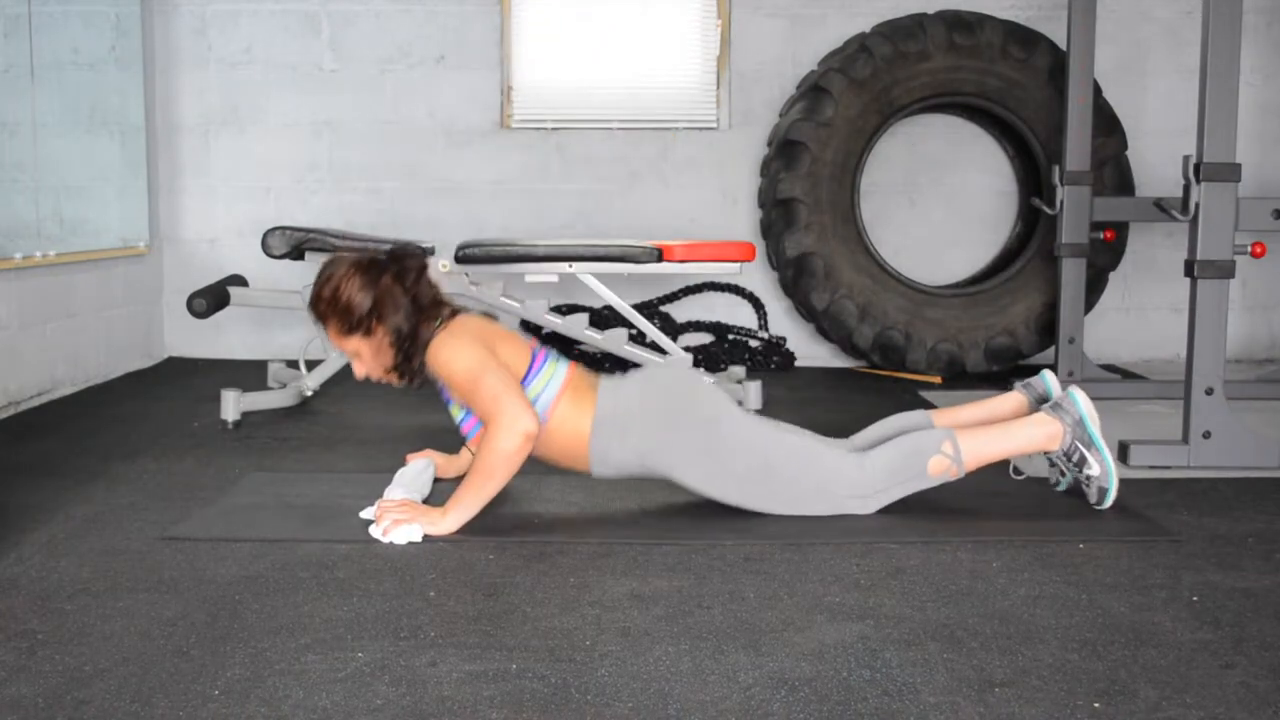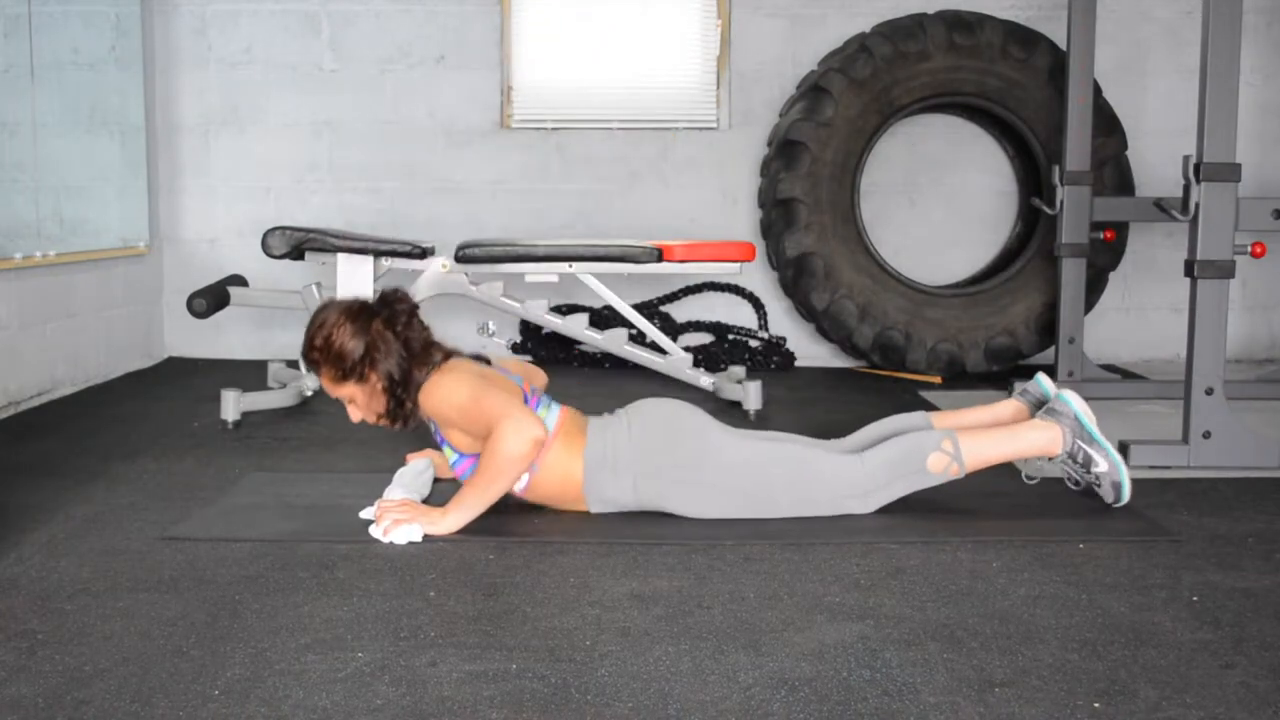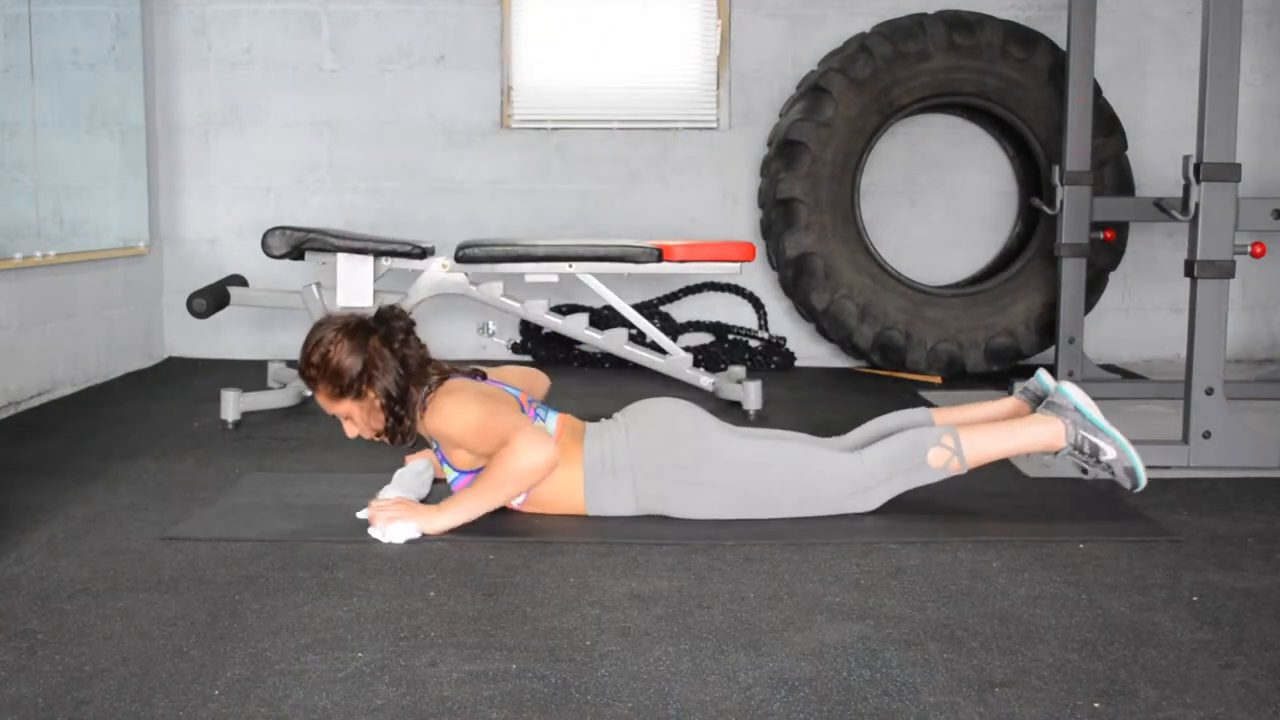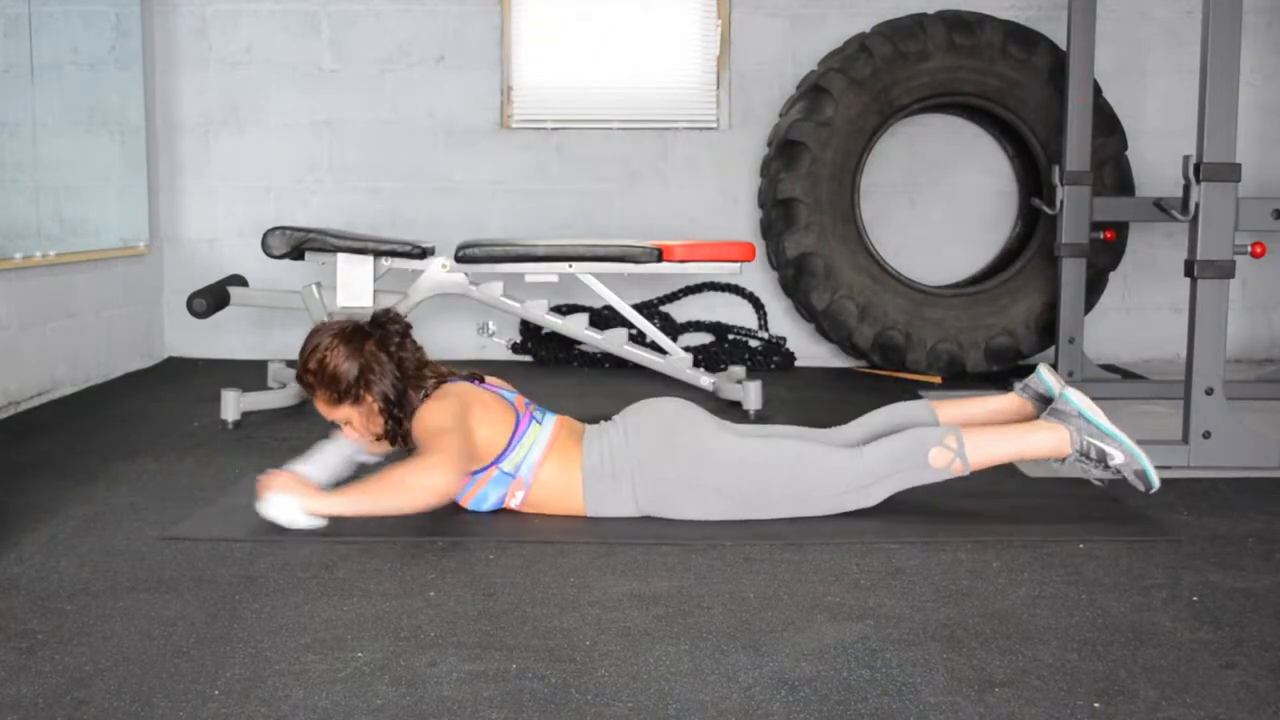
dt=0.2s
person 1, frame 1
left shoulder: (445, 347)
right shoulder: (455, 329)
left elbow: (516, 430)
left wrist: (448, 515)
right wrist: (461, 458)
left hip: (665, 426)
right hip: (662, 401)
left knee: (860, 485)
right knee: (849, 453)
left ankle: (1051, 430)
right ankle: (1026, 400)
person 1, frame 2
left shoulder: (437, 392)
right shoulder: (449, 371)
left elbow: (524, 430)
left wrist: (450, 515)
right wrist: (460, 460)
left hip: (658, 464)
right hip: (655, 435)
left knee: (861, 484)
right knee: (846, 455)
left ankle: (1051, 435)
right ankle: (1025, 406)
person 1, frame 3
left shoulder: (444, 411)
right shoulder: (447, 385)
left elbow: (535, 449)
left wrist: (444, 512)
left hip: (660, 466)
right hip: (655, 434)
left knee: (867, 477)
right knee: (847, 453)
left ankle: (1057, 429)
right ankle: (1028, 400)
person 1, frame 4
left shoulder: (434, 415)
right shoulder: (440, 384)
left elbow: (439, 479)
left wrist: (327, 499)
right wrist: (372, 446)
left hip: (663, 470)
right hip: (655, 436)
left knee: (868, 475)
right knee: (847, 445)
left ankle: (1062, 437)
right ankle: (1029, 400)
